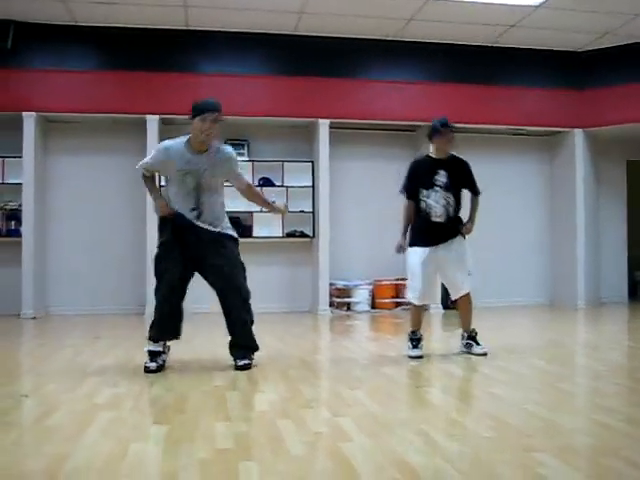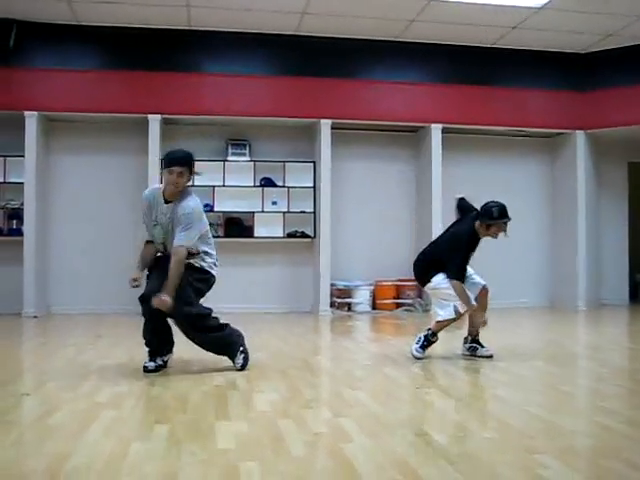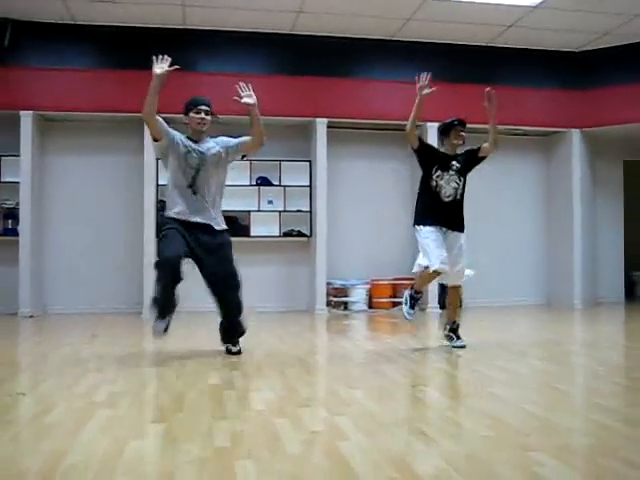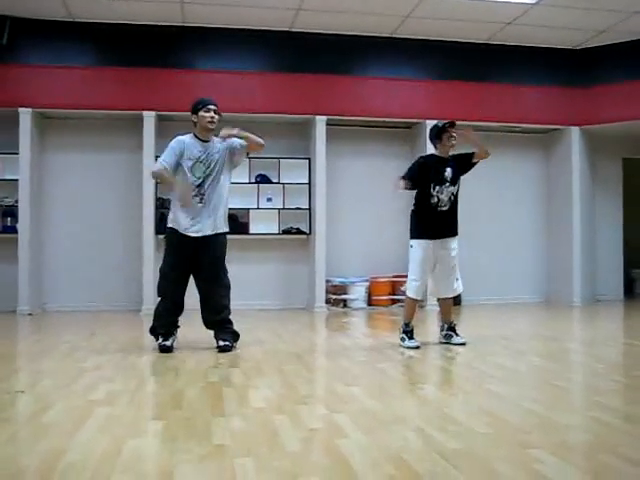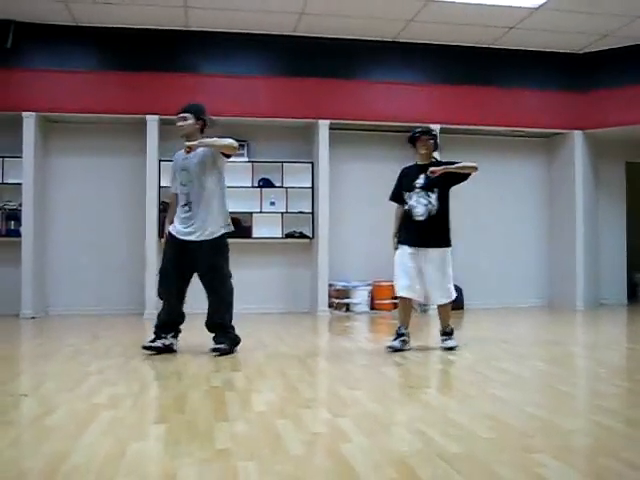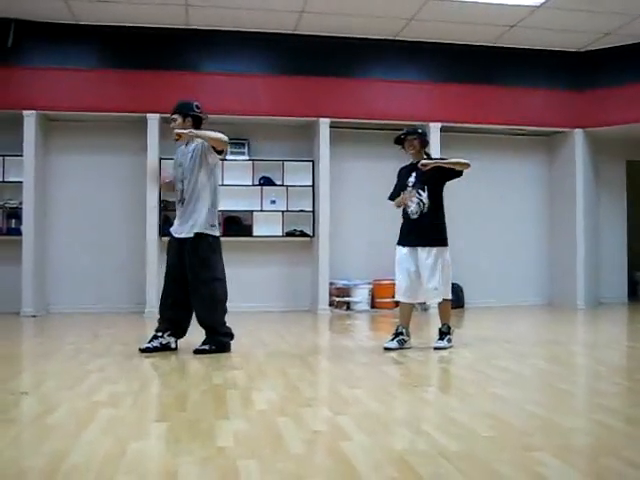
dt=0.5s
person 1, frame 1
left shoulder: (225, 155)
right shoulder: (168, 150)
left elbow: (244, 186)
right elbow: (146, 171)
left wrist: (269, 206)
right wrist: (157, 197)
left hip: (217, 231)
right hip: (179, 228)
left knee: (235, 290)
right knee: (169, 285)
left ankle: (243, 350)
right ankle: (158, 345)
person 1, frame 2
left shoulder: (190, 208)
right shoulder: (150, 197)
left elbow: (180, 252)
right elbow: (150, 241)
left wrist: (168, 292)
right wrist: (139, 271)
left hip: (196, 264)
right hip: (164, 260)
left knee: (180, 307)
right knee: (151, 300)
left ankle: (233, 343)
right ankle: (159, 352)
person 1, frame 3
left shoulder: (221, 146)
right shoulder: (172, 142)
left elbow: (257, 143)
right elbow: (149, 117)
left wrist: (253, 109)
right wrist: (157, 79)
left hip: (212, 226)
right hip: (177, 222)
left knee: (227, 284)
right knee: (169, 259)
left ankle: (231, 336)
right ankle: (164, 309)
person 1, frame 4
left shoulder: (227, 147)
right shoulder: (180, 144)
left elbow: (259, 145)
right elbow: (158, 171)
left wrist: (237, 133)
right wrist: (176, 185)
left hip: (213, 229)
right hip: (181, 228)
left knee: (215, 284)
right knee: (172, 283)
left ankle: (224, 332)
right ankle: (164, 332)
person 1, frame 5
left shoulder: (211, 150)
right shoulder: (178, 158)
left elbow: (234, 146)
left wrist: (201, 143)
right wrist: (168, 222)
left hip: (211, 232)
right hip: (179, 234)
left knee: (218, 287)
right knee: (170, 286)
left ankle: (225, 336)
right ankle: (166, 334)
person 1, frame 6
left shoulder: (203, 145)
right shoulder: (182, 150)
left elbow: (222, 140)
right elbow: (171, 186)
left wrist: (191, 134)
right wrist: (162, 179)
left hip: (202, 230)
right hip: (180, 229)
left knee: (206, 285)
right knee: (174, 285)
left ankle: (219, 337)
right ankle: (168, 334)
person 2, frame 1
left shoulder: (460, 165)
right shoulder: (418, 166)
left elbow: (475, 194)
right elbow: (411, 202)
left wrist: (471, 221)
right wrist: (403, 234)
left hip: (452, 237)
right hip: (422, 239)
left knee: (462, 289)
right knee: (418, 293)
left ankle: (468, 338)
right ankle: (414, 338)
person 2, frame 2
left shoulder: (473, 216)
right shoulder: (462, 239)
left elbow: (460, 201)
right elbow: (456, 282)
right wrist: (476, 312)
right hip: (429, 270)
left knee: (482, 290)
right knee: (460, 306)
left ankle: (471, 342)
right ankle: (426, 338)
person 2, frame 3
left shoulder: (466, 159)
right shoulder: (430, 156)
left elbow: (491, 146)
right elbow: (411, 133)
left wrist: (492, 111)
right wrist: (420, 99)
left hip: (455, 227)
right hip: (428, 224)
left knee: (455, 280)
right knee: (438, 265)
left ankle: (451, 328)
right ankle: (413, 294)
person 2, frame 4
left shoulder: (457, 162)
right shoulder: (425, 162)
left elbow: (484, 154)
right elbow: (405, 183)
left wrist: (471, 138)
right wrist: (403, 184)
left hip: (448, 234)
right hip: (423, 235)
left knee: (448, 284)
right knee: (416, 284)
left ankle: (447, 329)
right ankle: (406, 331)
person 2, frame 5
left shoulder: (444, 169)
right shoulder: (406, 173)
left elbow: (473, 168)
right elbow: (400, 206)
left wrist: (444, 169)
right wrist: (395, 234)
left hip: (437, 241)
right hip: (408, 241)
left knee: (442, 290)
right knee: (405, 289)
left ankle: (446, 332)
right ankle: (402, 334)
person 2, frame 6
left shoulder: (435, 166)
right shoulder: (403, 171)
left elbow: (465, 165)
right elbow: (396, 202)
left wrist: (435, 162)
right wrist: (404, 199)
left hip: (433, 238)
right hip: (407, 238)
left knee: (439, 287)
right knee: (406, 288)
left ankle: (445, 332)
right ankle: (402, 334)
